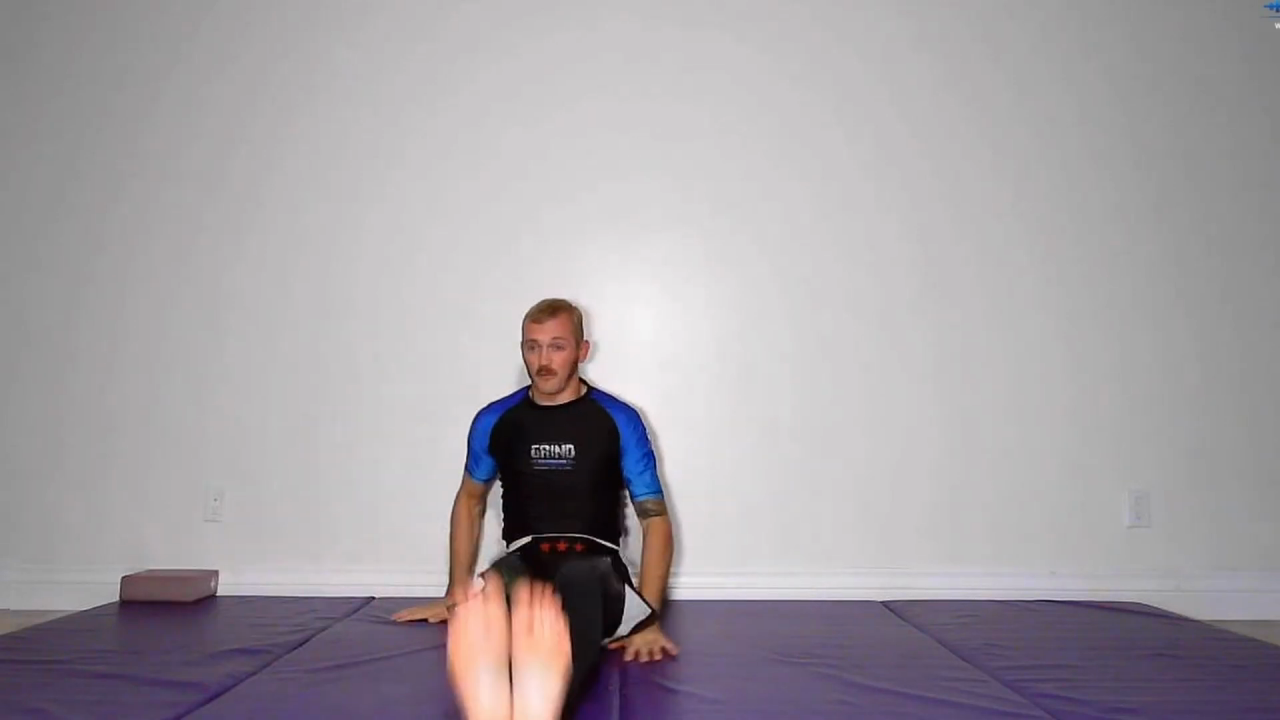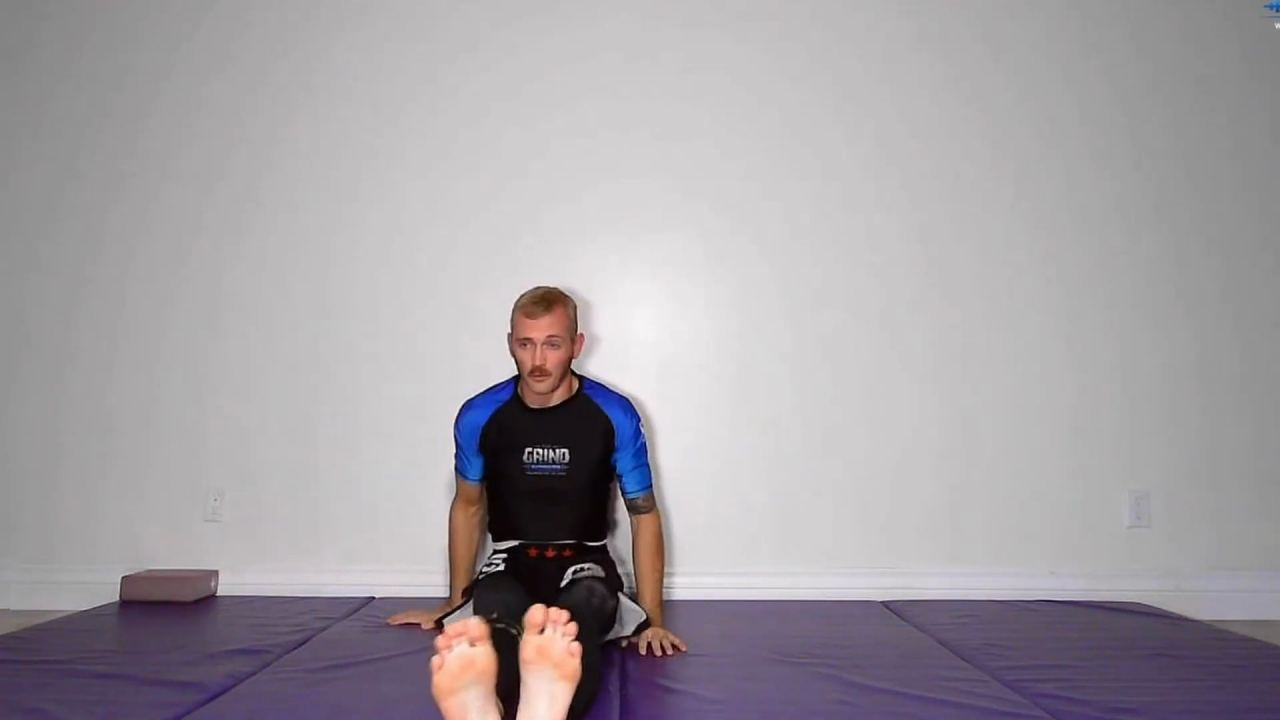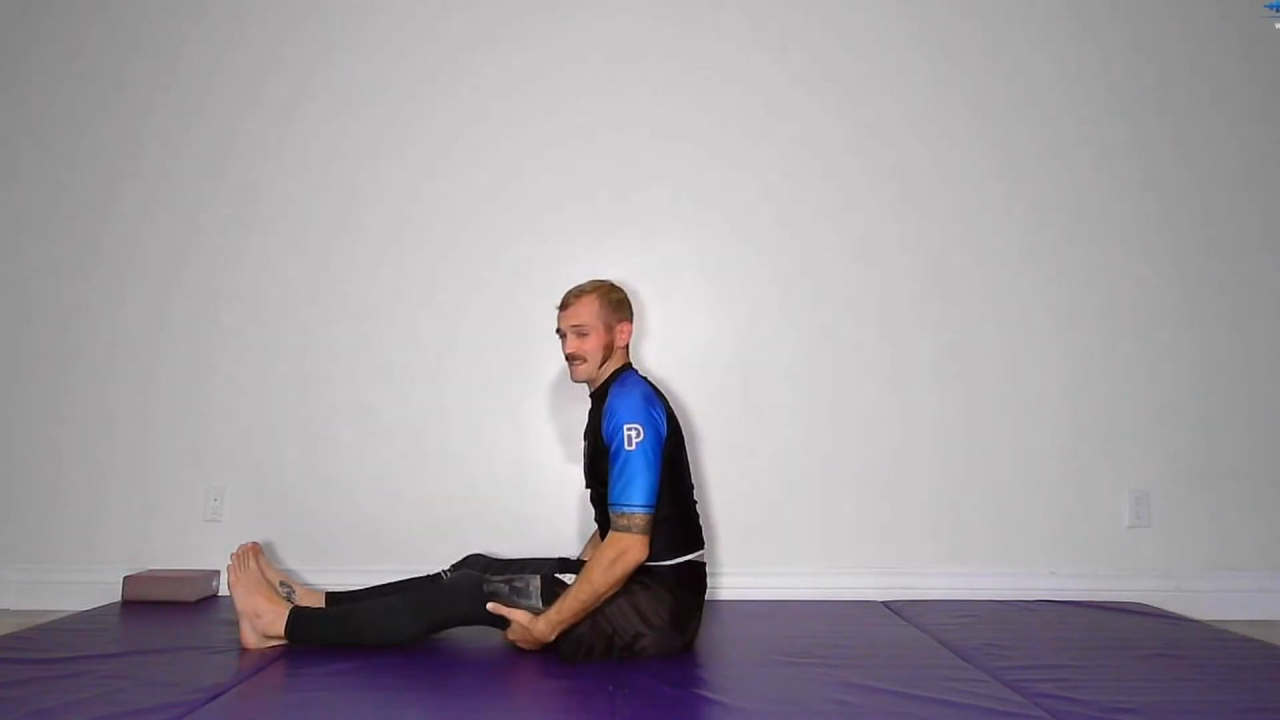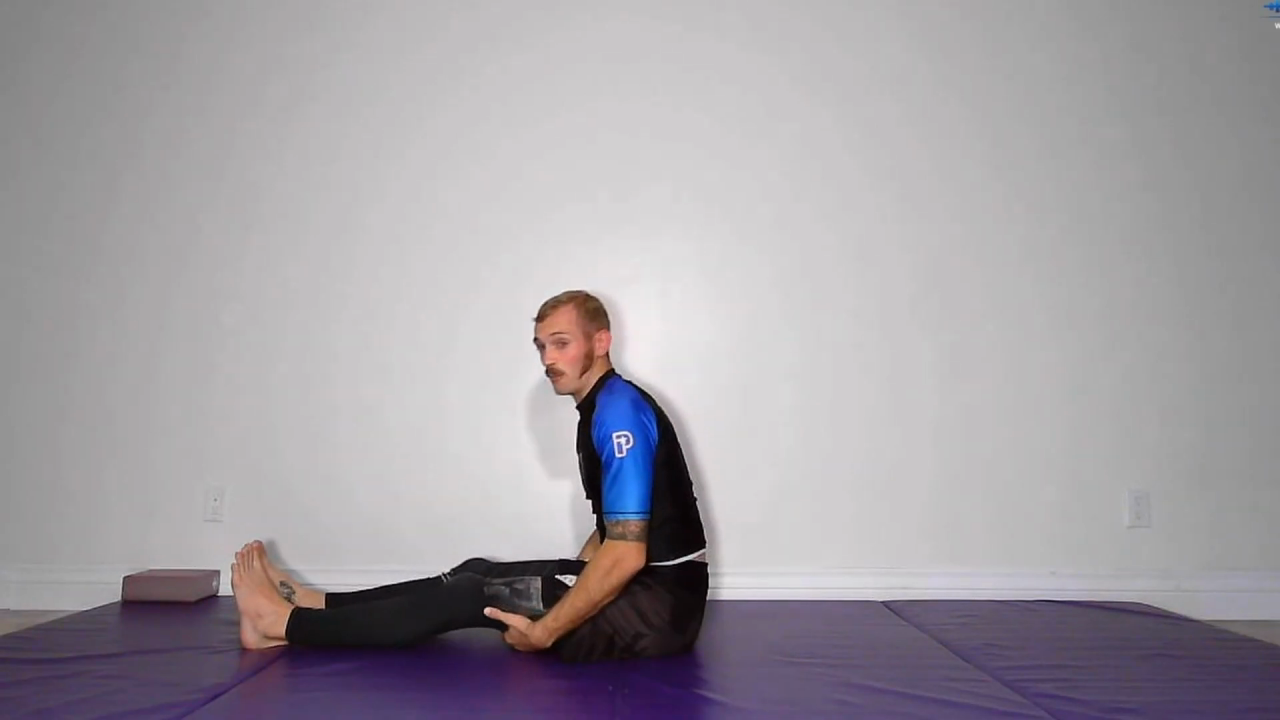
dt=0.5s
person 1, frame 1
left shoulder: (620, 421)
right shoulder: (494, 420)
left elbow: (655, 520)
right elbow: (471, 499)
left wrist: (649, 621)
right wrist: (455, 593)
left hip: (595, 571)
right hip: (523, 564)
left knee: (582, 579)
right knee: (504, 585)
person 1, frame 2
left shoulder: (614, 415)
right shoulder: (479, 416)
left elbow: (644, 514)
right elbow: (467, 506)
left wrist: (651, 618)
right wrist: (455, 602)
left hip: (584, 565)
right hip: (511, 566)
left knee: (581, 610)
right knee: (497, 617)
person 1, frame 3
left shoulder: (629, 403)
right shoulder: (614, 400)
left elbow: (630, 546)
left wrist: (547, 625)
right wrist: (565, 584)
left hip: (656, 605)
right hip: (641, 590)
left knee: (468, 593)
right knee: (477, 570)
left ankle: (283, 623)
right ankle: (317, 605)
person 1, frame 4
left shoulder: (618, 411)
right shoulder: (603, 409)
left elbow: (626, 554)
left wrist: (544, 631)
right wrist: (563, 583)
left hip: (656, 607)
right hip: (643, 591)
left knee: (469, 596)
right knee: (477, 573)
left ankle: (284, 623)
right ankle: (316, 606)
